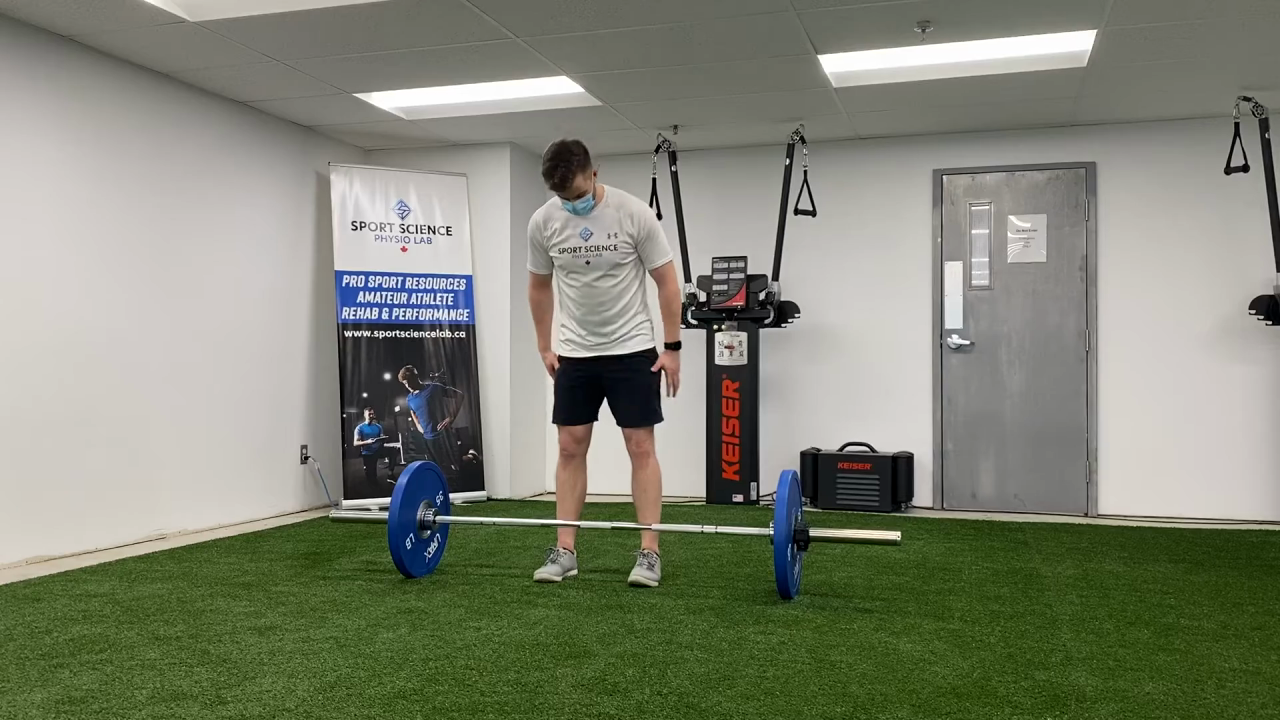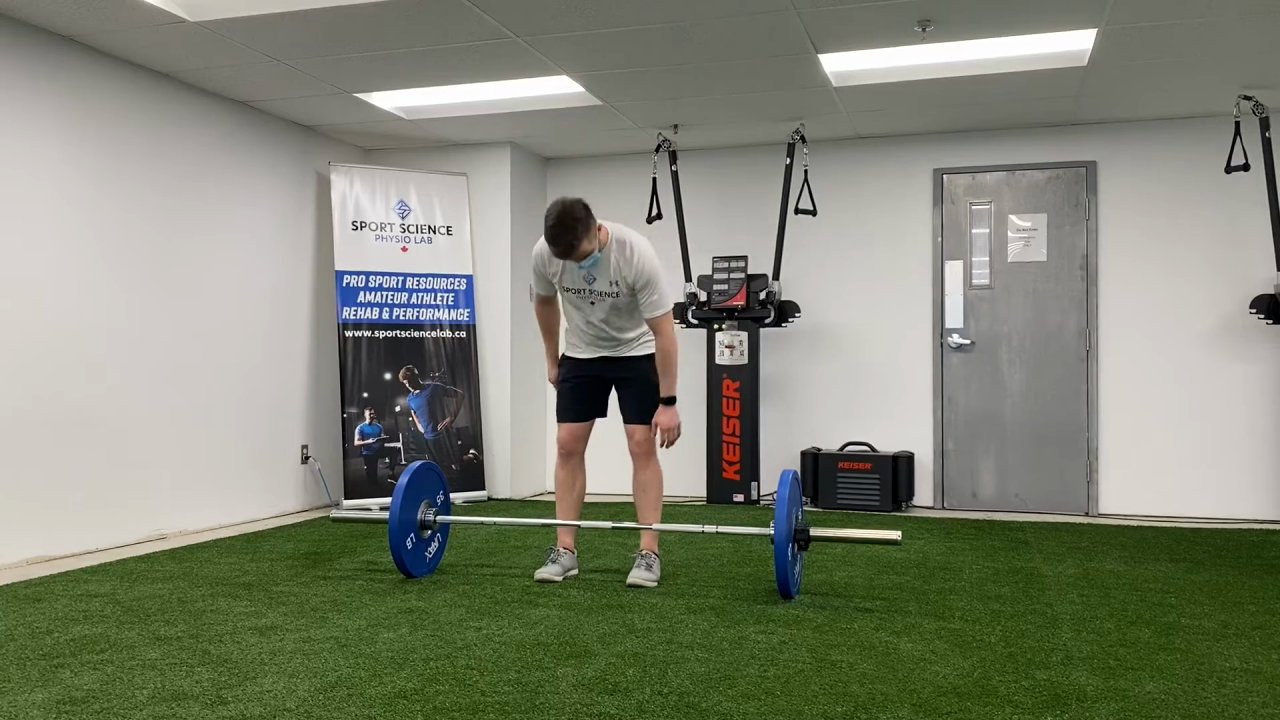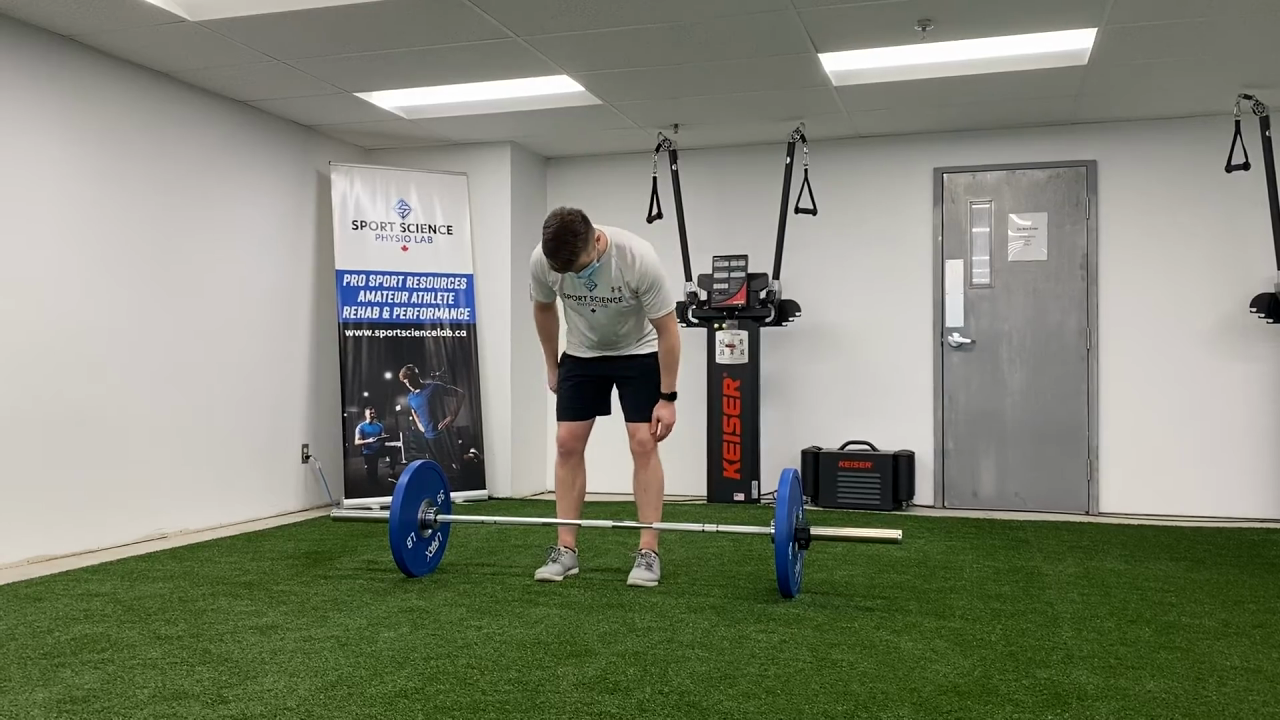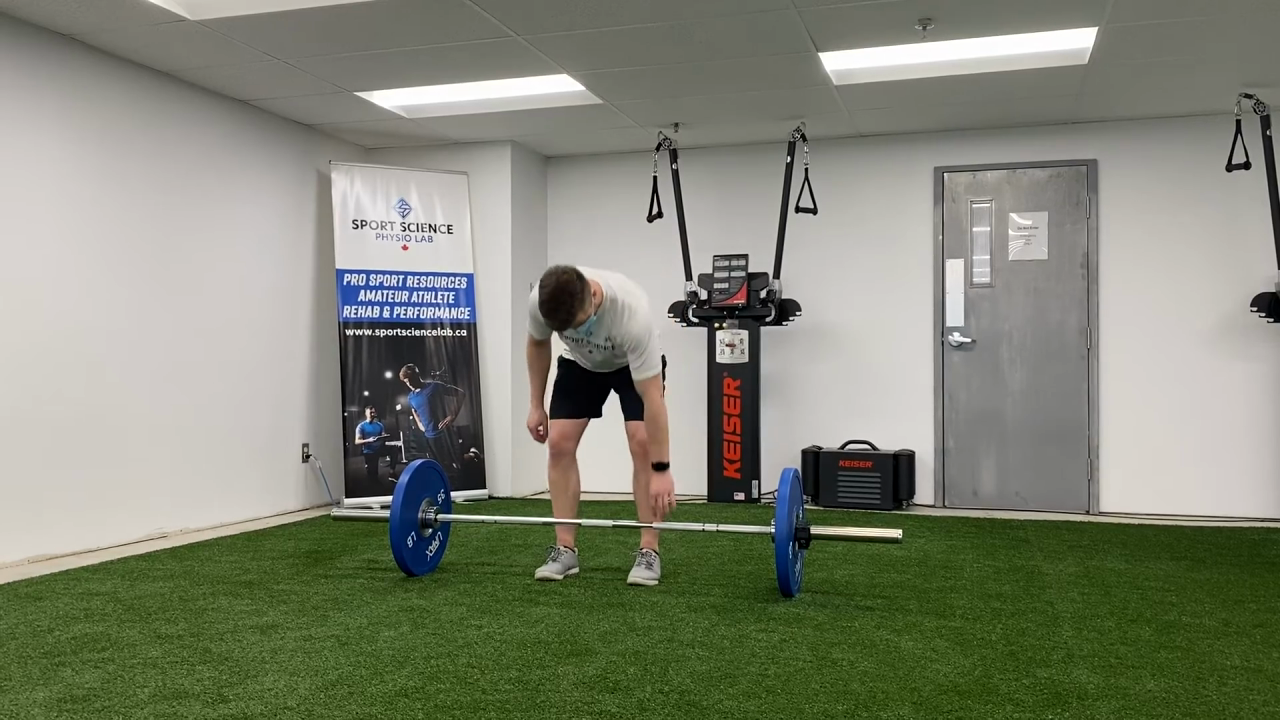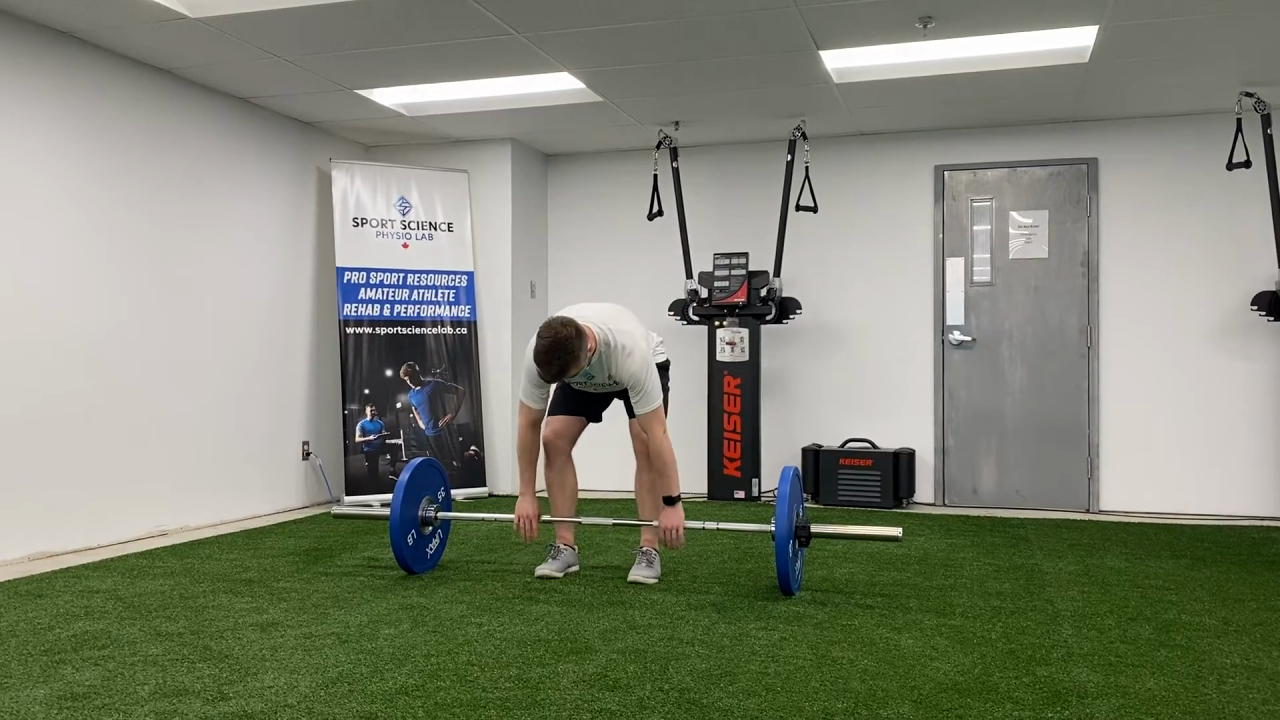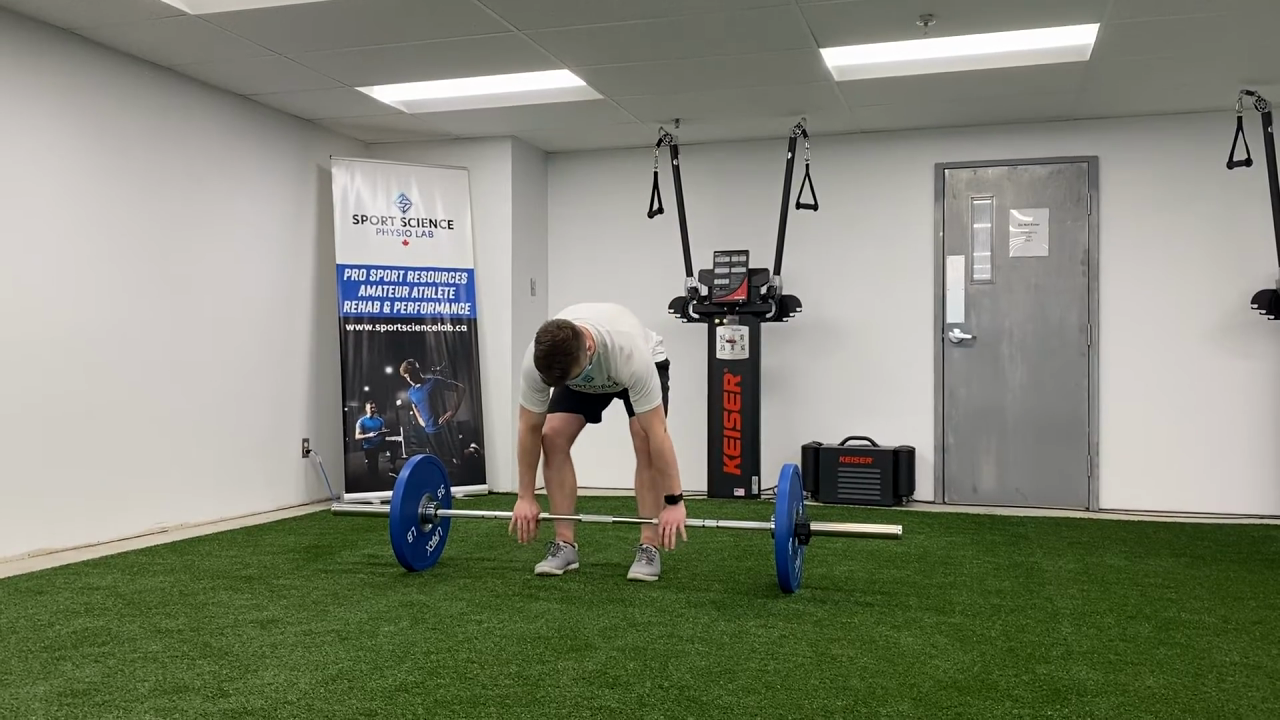
dt=0.4s
person 1, frame 1
left shoulder: (634, 214)
right shoulder: (542, 222)
left elbow: (667, 282)
right elbow: (539, 286)
left wrist: (671, 347)
right wrist: (544, 347)
left hip: (631, 352)
right hip: (574, 354)
left knee: (641, 447)
right knee: (570, 448)
left ankle: (649, 552)
right ankle: (565, 550)
person 1, frame 2
left shoulder: (637, 254)
right shoulder: (544, 255)
left elbow: (664, 332)
right elbow: (545, 302)
left wrist: (668, 402)
right wrist: (552, 359)
left hip: (635, 354)
right hip: (580, 355)
left knee: (642, 446)
right knee: (568, 446)
left ankle: (648, 553)
right ankle: (565, 550)
person 1, frame 3
left shoulder: (638, 258)
right shoulder: (542, 261)
left elbow: (667, 330)
right elbow: (544, 308)
left wrist: (667, 398)
right wrist: (552, 365)
left hip: (638, 354)
right hip: (582, 355)
left knee: (644, 444)
right knee: (567, 444)
left ankle: (648, 552)
right ankle: (565, 549)
person 1, frame 4
left shoulder: (631, 311)
right shoulder: (540, 301)
left elbow: (651, 398)
right elbow: (537, 344)
left wrist: (662, 470)
right wrist: (536, 405)
left hip: (633, 365)
right hip: (580, 364)
left knee: (642, 442)
right knee: (560, 444)
left ankle: (649, 551)
right ankle: (565, 549)
person 1, frame 5
left shoulder: (631, 354)
right shoulder: (539, 353)
left elbow: (656, 433)
right elbow: (529, 423)
left wrist: (672, 503)
right wrist: (526, 494)
left hip: (649, 364)
right hip: (588, 380)
left knee: (643, 441)
right knee: (555, 439)
left ankle: (648, 550)
right ankle: (565, 547)
person 1, frame 6
left shoulder: (630, 353)
right shoulder: (537, 359)
left elbow: (657, 433)
right elbow: (530, 429)
left wrist: (674, 502)
right wrist: (525, 497)
left hip: (648, 363)
left knee: (644, 440)
right knee: (552, 437)
left ankle: (649, 547)
right ankle: (564, 544)
